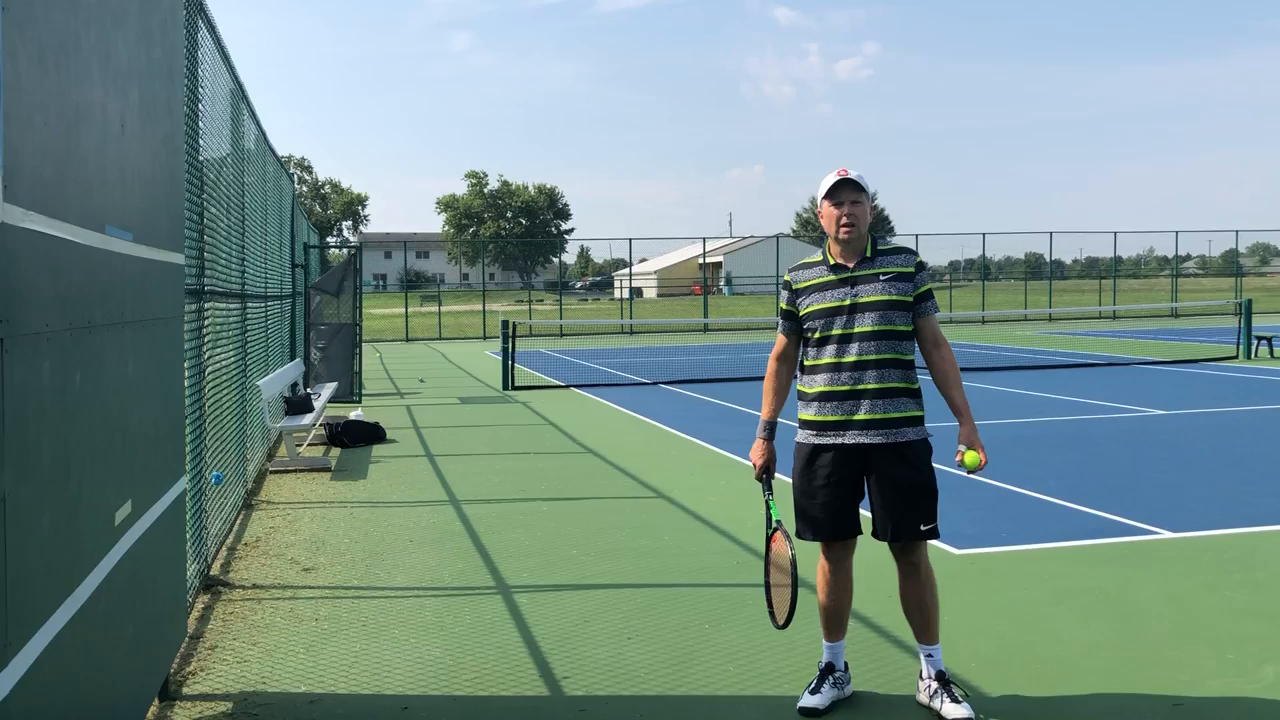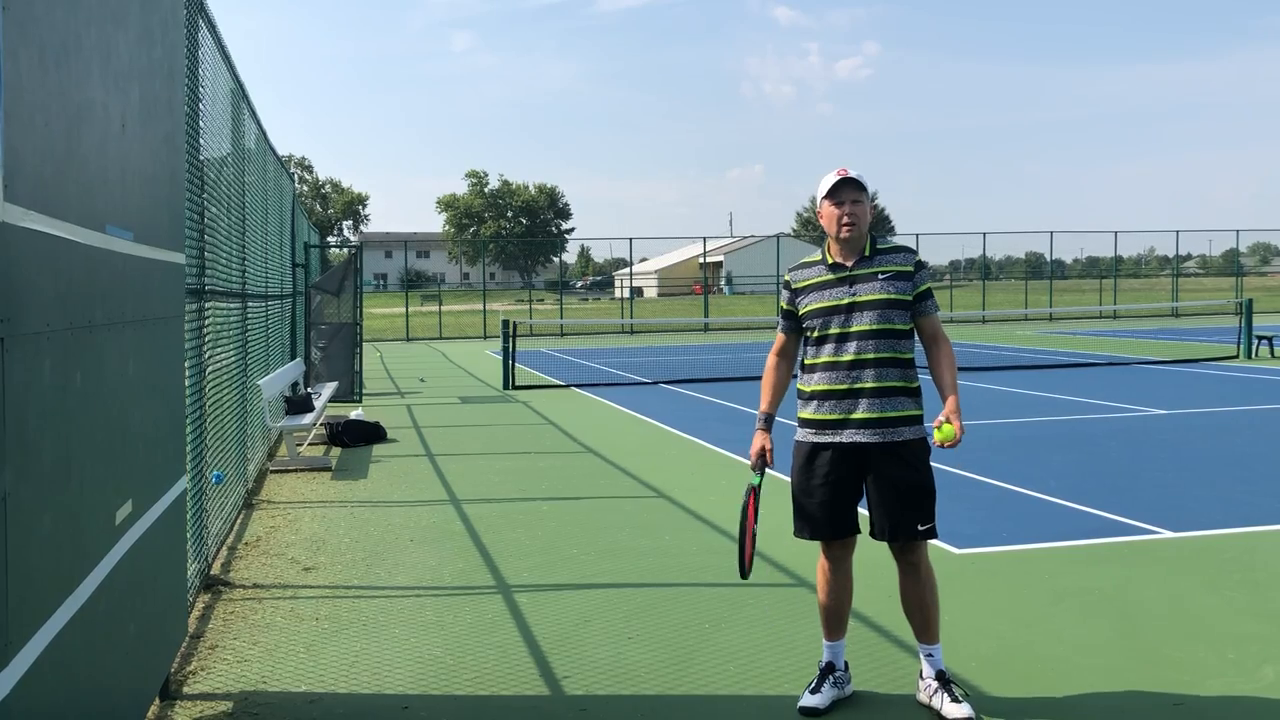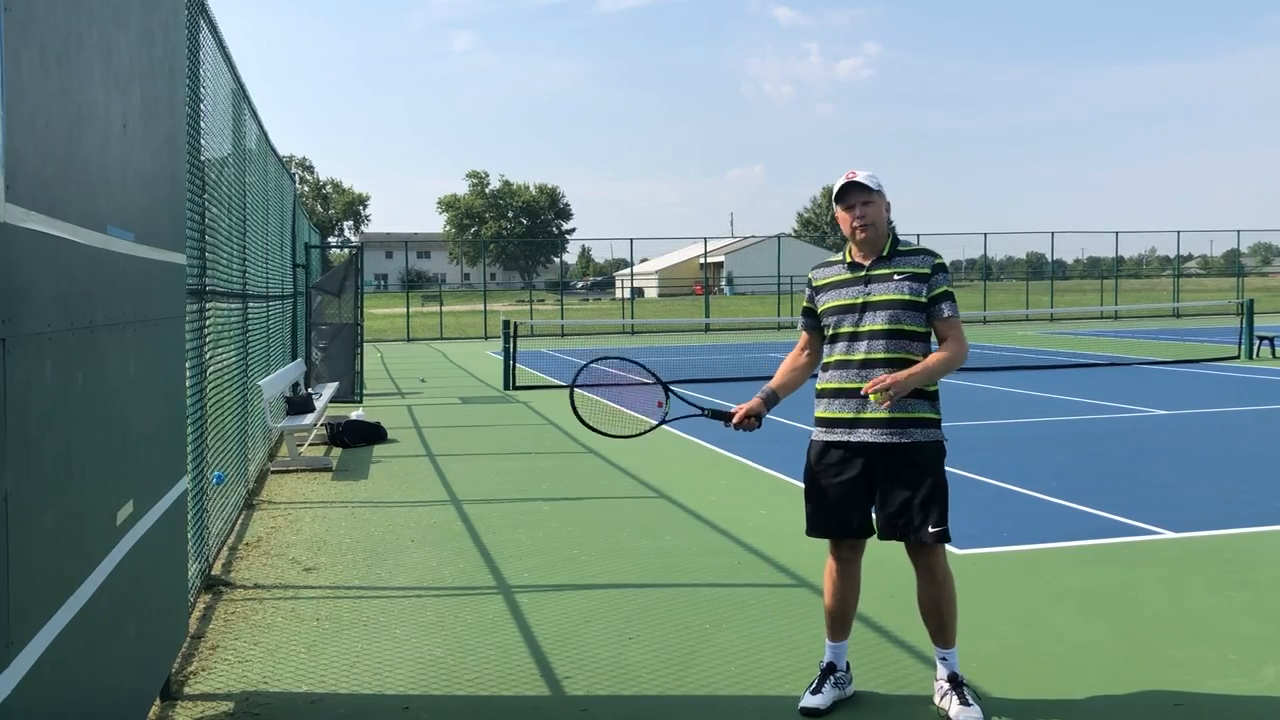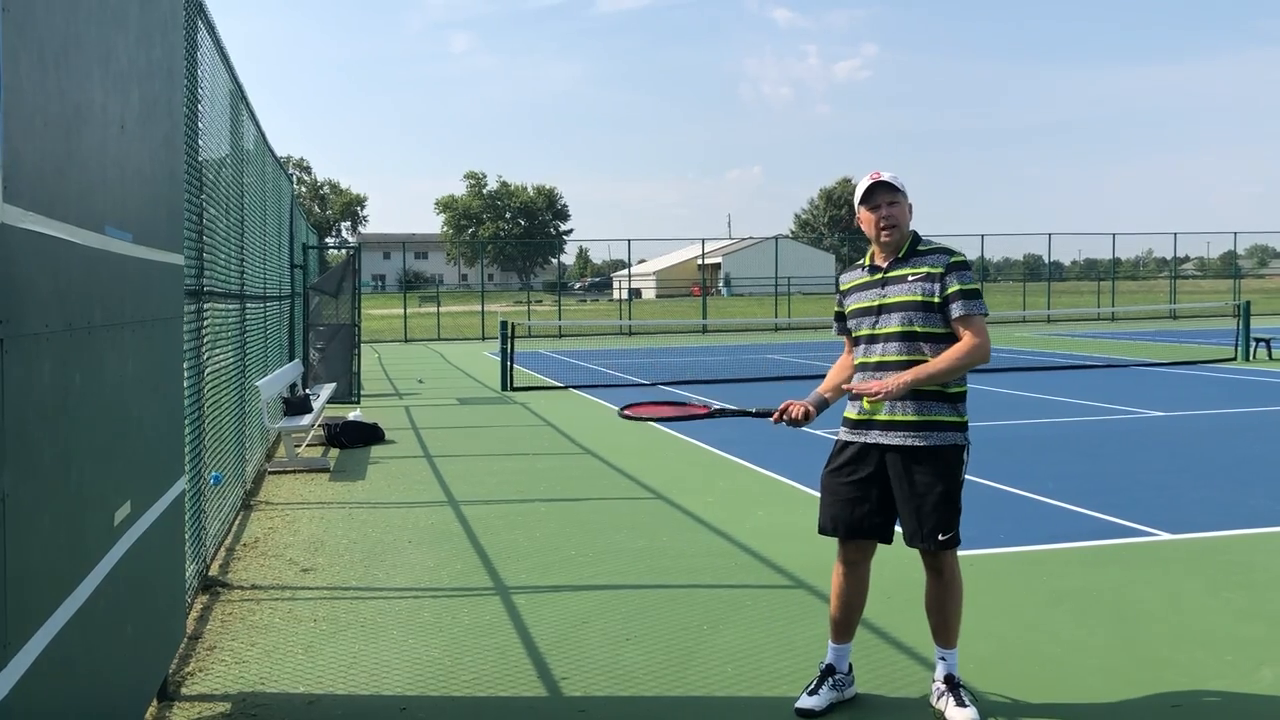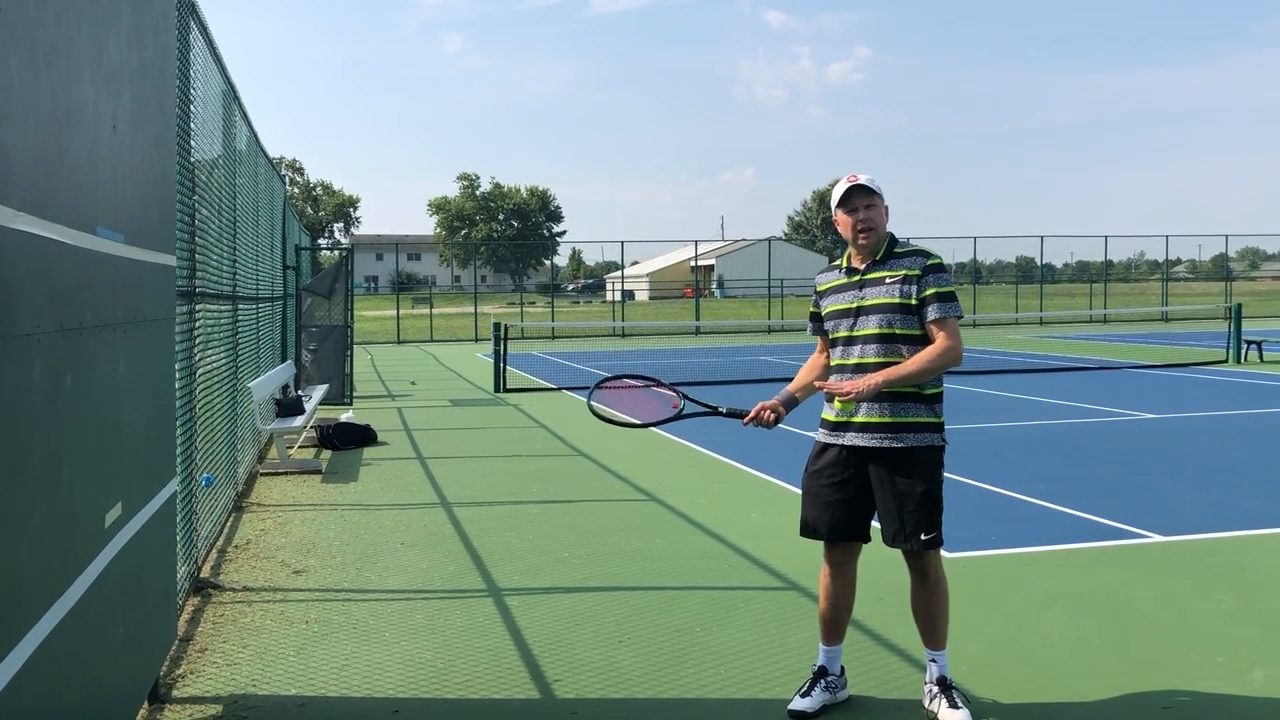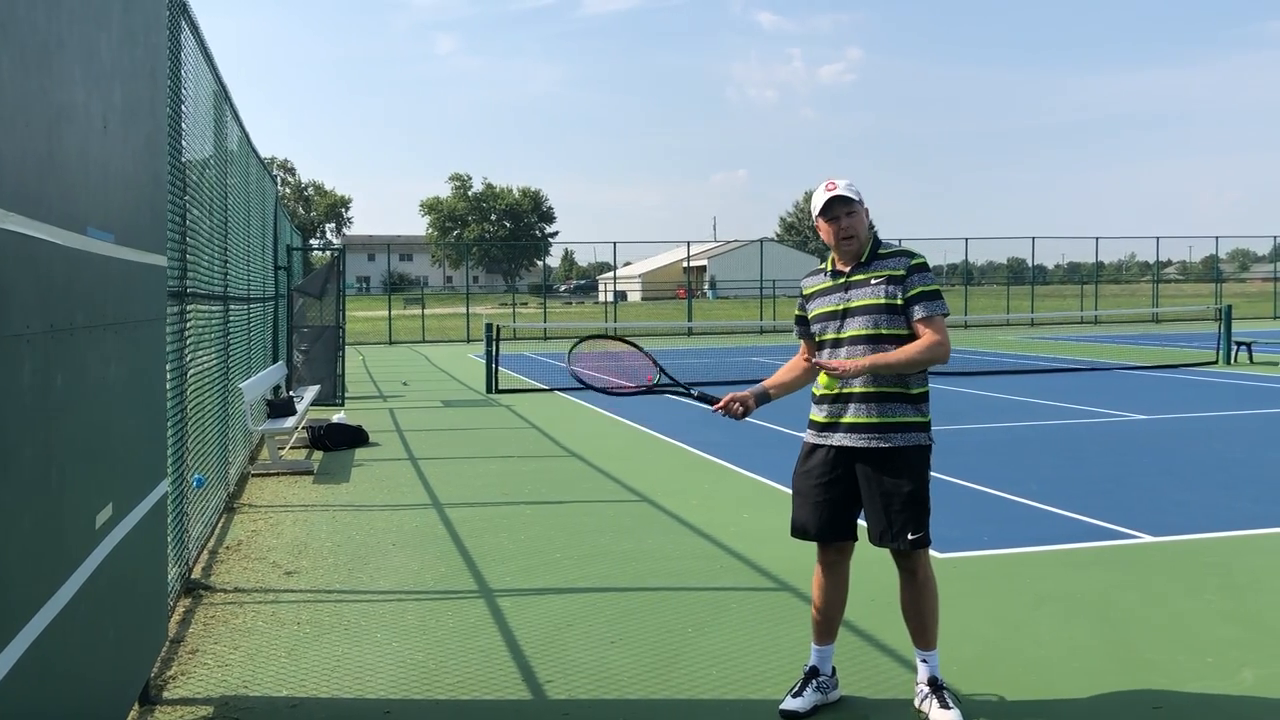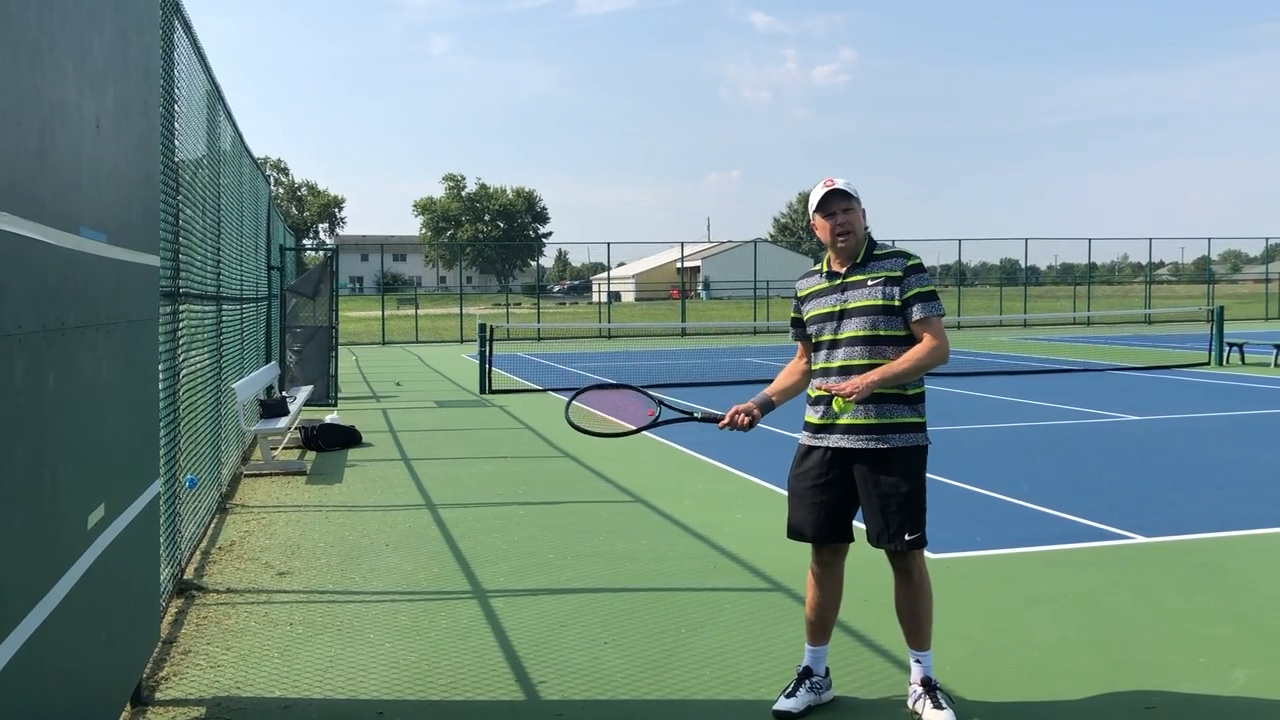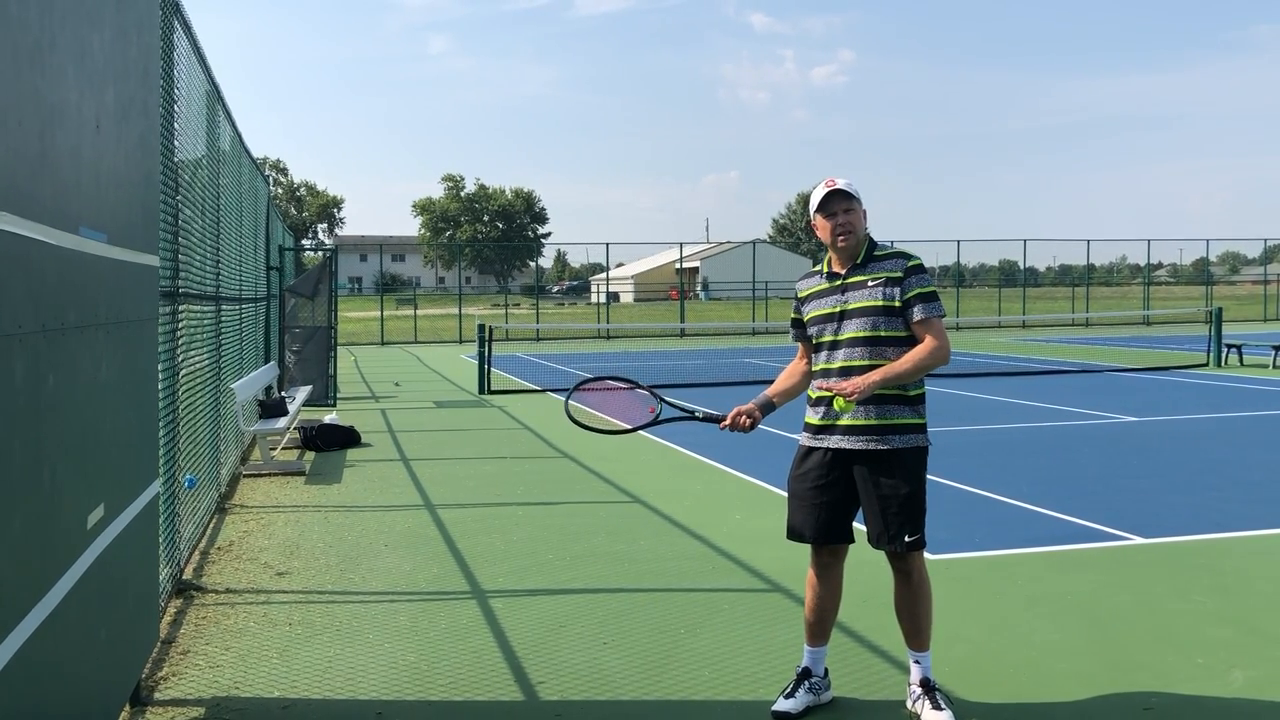
dt=0.5s
person 1, frame 1
left shoulder: (907, 265)
right shoulder: (799, 278)
left elbow: (935, 347)
right elbow: (782, 360)
left wrist: (965, 421)
right wrist: (764, 434)
left hip: (899, 437)
right hip: (823, 441)
left knee: (911, 552)
right knee: (834, 551)
left ankle: (932, 674)
right ankle: (833, 669)
person 1, frame 2
left shoulder: (906, 264)
right shoulder: (799, 277)
left elbow: (935, 341)
right elbow: (782, 355)
left wrist: (952, 404)
right wrist: (764, 425)
left hip: (898, 436)
right hip: (822, 439)
left knee: (912, 553)
right knee: (834, 549)
left ankle: (933, 673)
right ankle: (834, 668)
person 1, frame 3
left shoulder: (926, 266)
right shoulder: (821, 277)
left elbow: (956, 348)
right elbow: (806, 353)
left wrist: (907, 378)
right wrist: (764, 399)
left hip: (911, 437)
right hip: (837, 438)
left knee: (927, 553)
right knee: (843, 550)
right ankle: (835, 669)
person 1, frame 4
left shoulder: (947, 265)
right shoulder: (850, 280)
left elbow: (977, 346)
left wrist: (903, 381)
right wrist: (815, 401)
left hip: (930, 439)
right hip: (860, 438)
left knee: (939, 554)
right knee: (851, 550)
right ankle: (837, 669)
person 1, frame 5
left shoulder: (924, 266)
right shoulder: (826, 281)
left elbow: (950, 349)
left wrist: (875, 381)
right wrist: (784, 399)
left hip: (910, 440)
right hip: (839, 440)
left knee: (923, 556)
right knee: (838, 552)
right ankle: (829, 672)
person 1, frame 6
left shoulder: (908, 267)
right shoulder: (813, 284)
left elbow: (938, 346)
left wrist: (862, 365)
right wrist: (757, 394)
left hip: (896, 440)
right hip: (827, 440)
left knee: (911, 554)
right knee: (830, 551)
right ankle: (821, 672)
person 1, frame 7
left shoulder: (903, 267)
right shoulder: (807, 285)
left elbow: (936, 348)
left wrist: (868, 382)
right wrist: (760, 403)
left hip: (893, 441)
right hip: (822, 442)
left knee: (906, 556)
right knee: (825, 552)
right ankle: (814, 673)
person 1, frame 8
left shoulder: (904, 269)
right shoulder: (807, 286)
left elbow: (937, 348)
left wrist: (870, 381)
right wrist: (760, 404)
left hip: (893, 442)
right hip: (822, 443)
left knee: (906, 557)
right knee: (824, 554)
right ankle: (813, 674)
